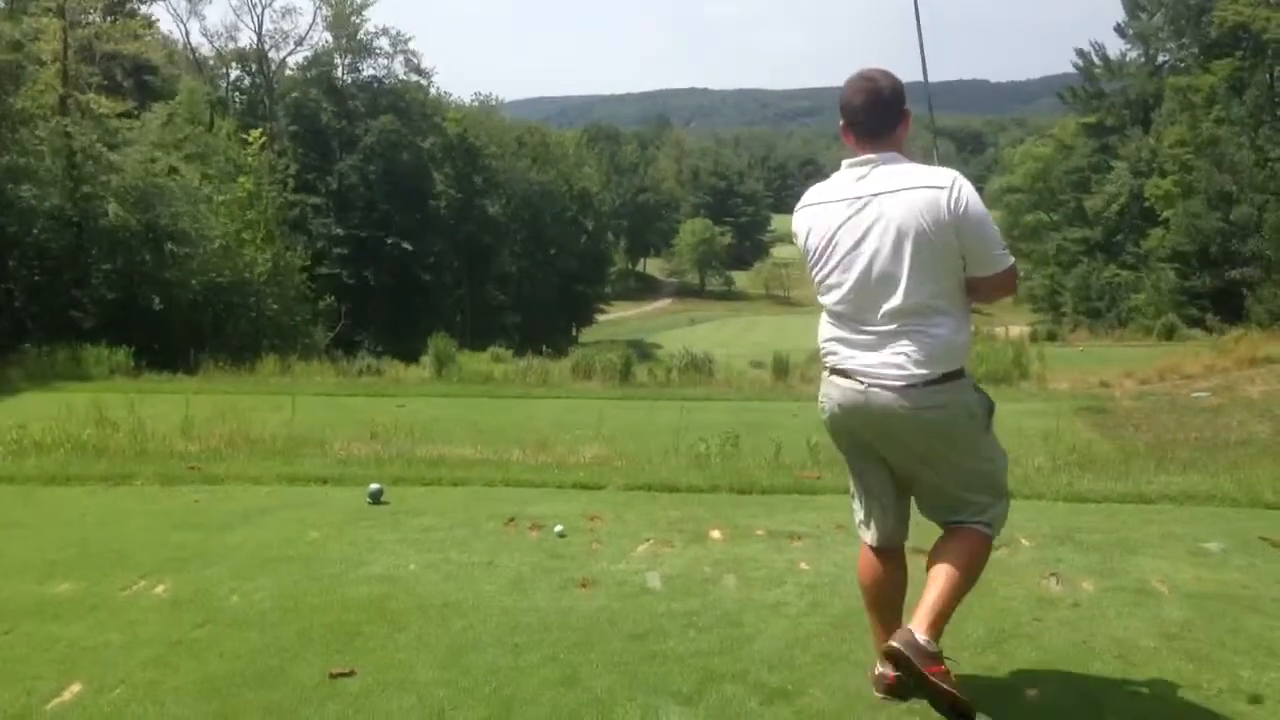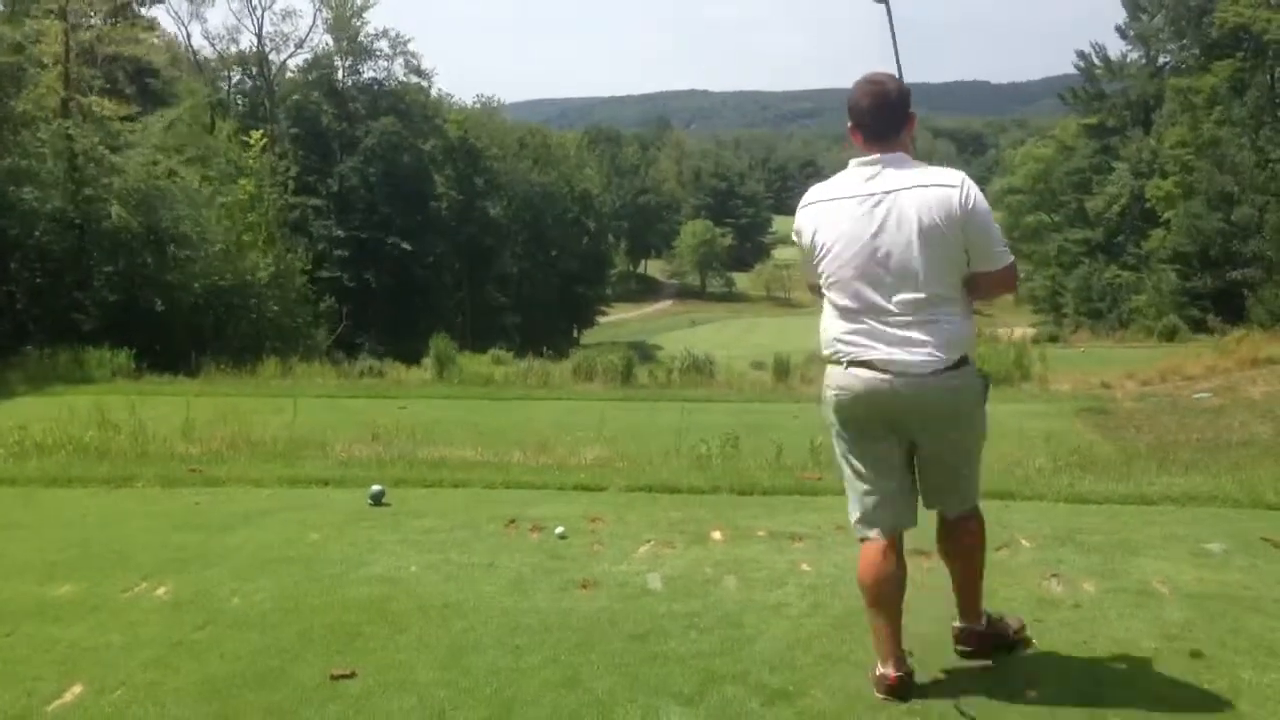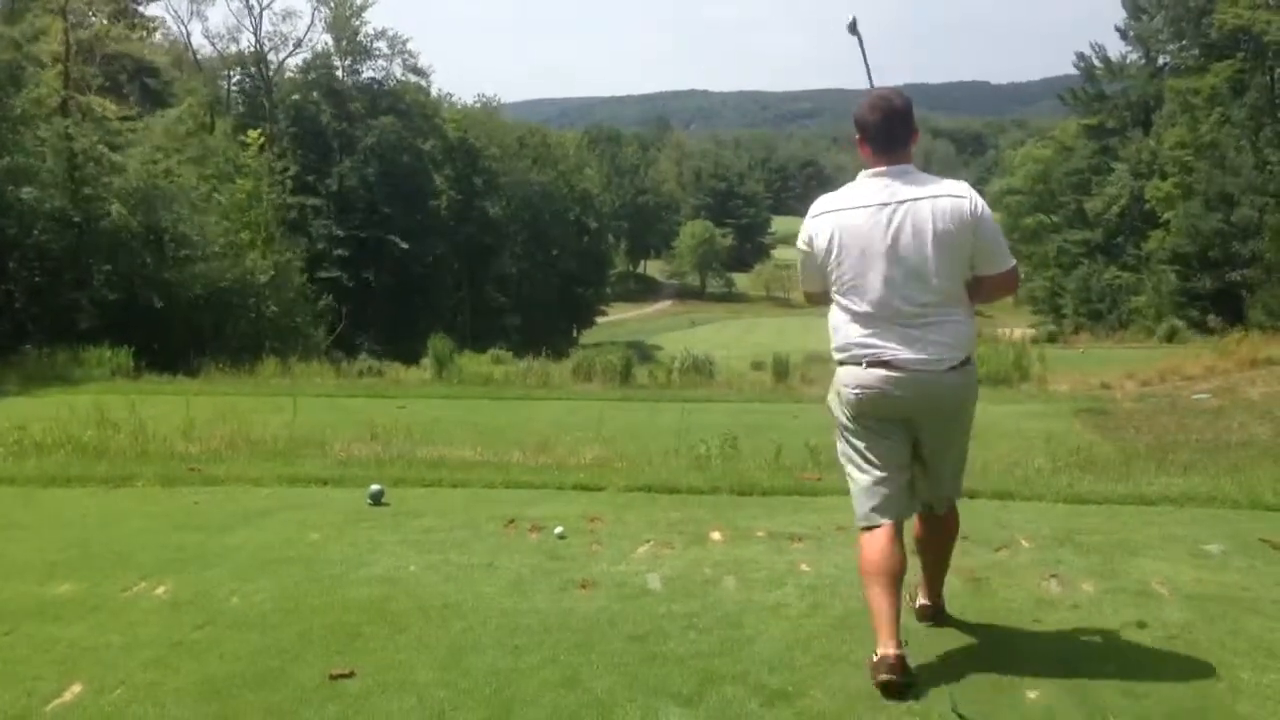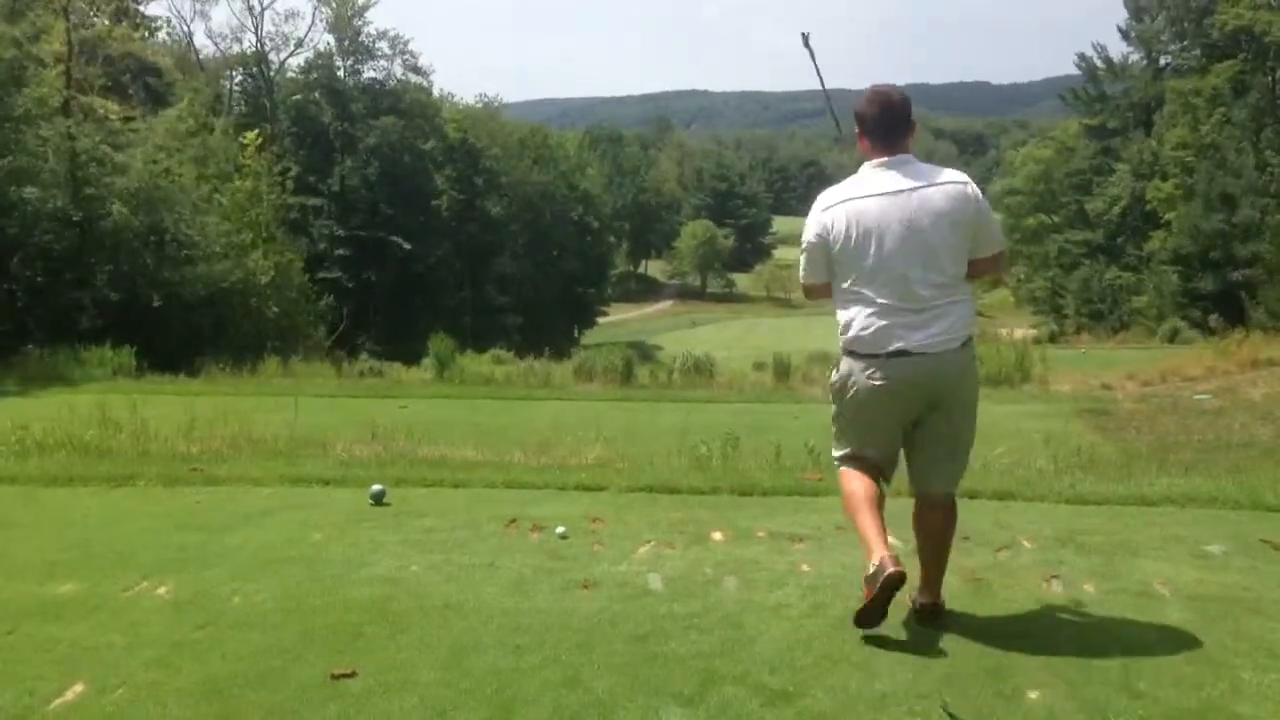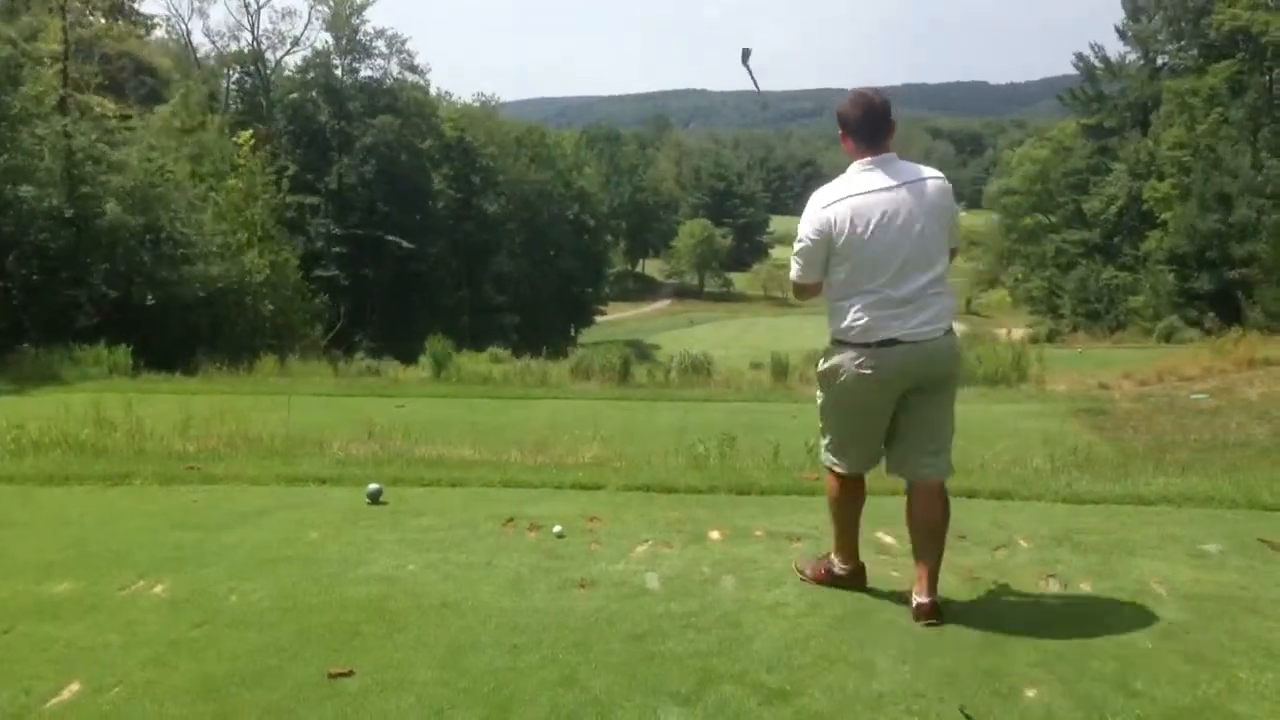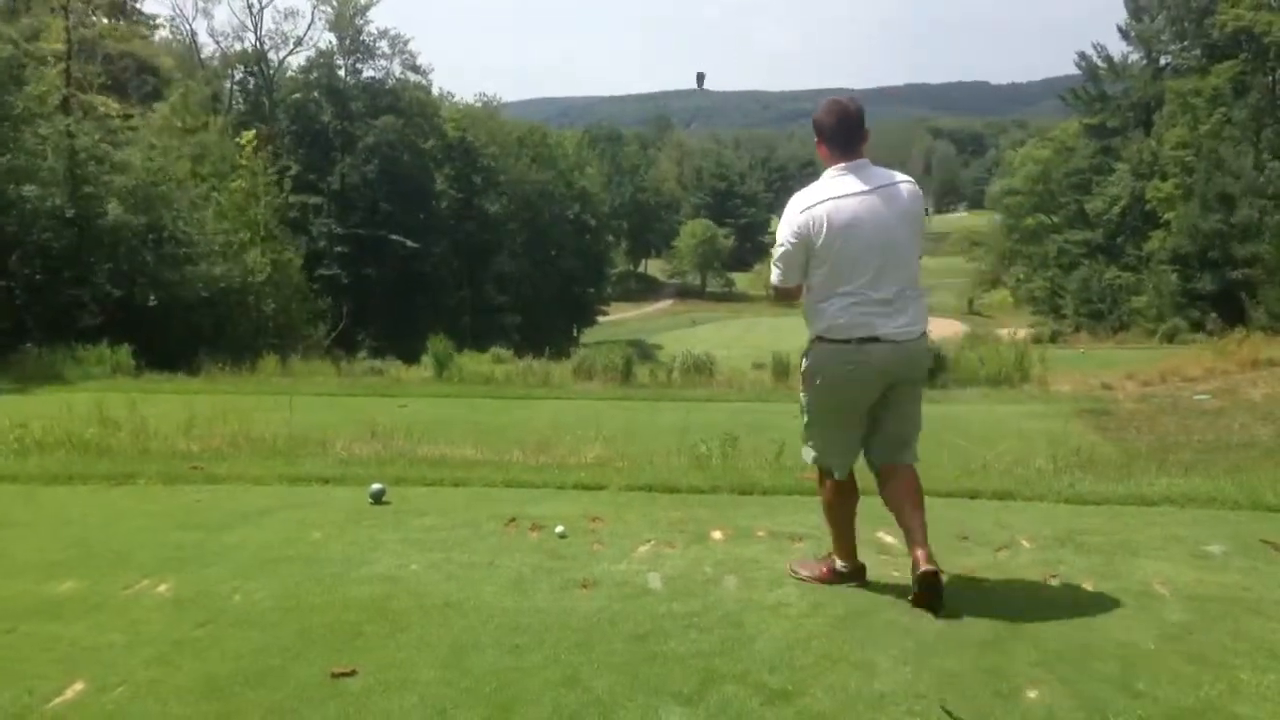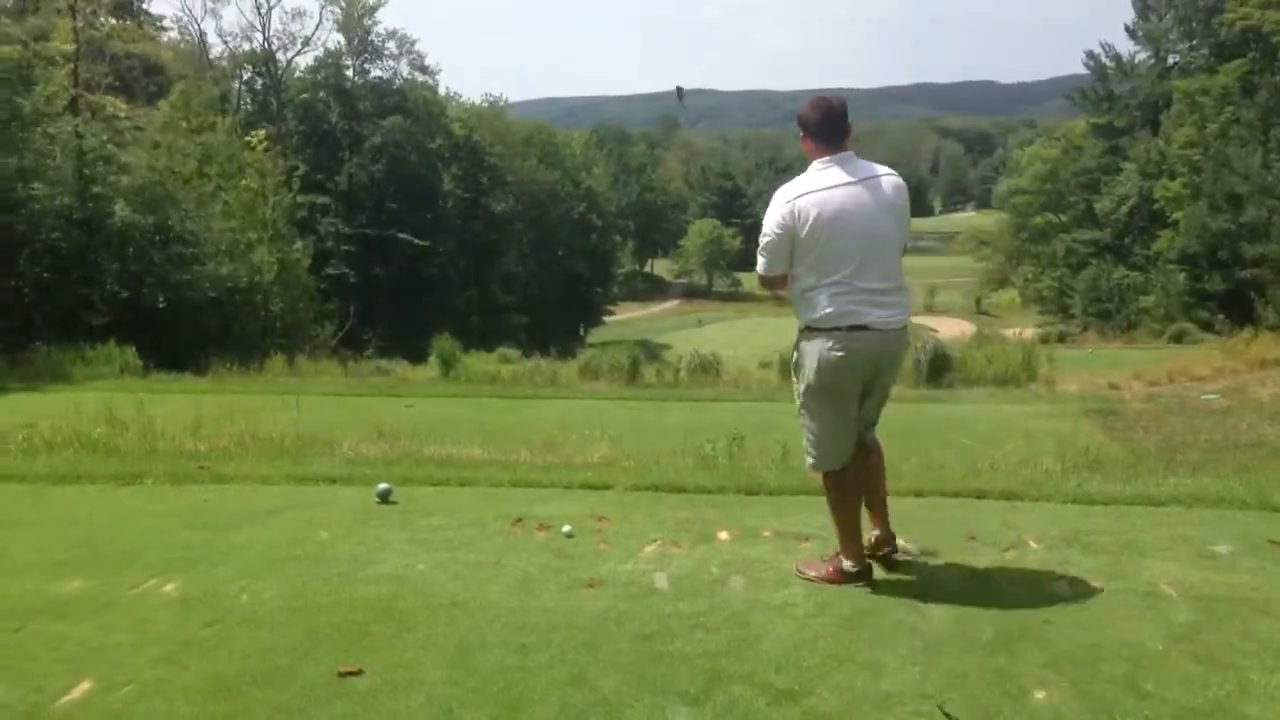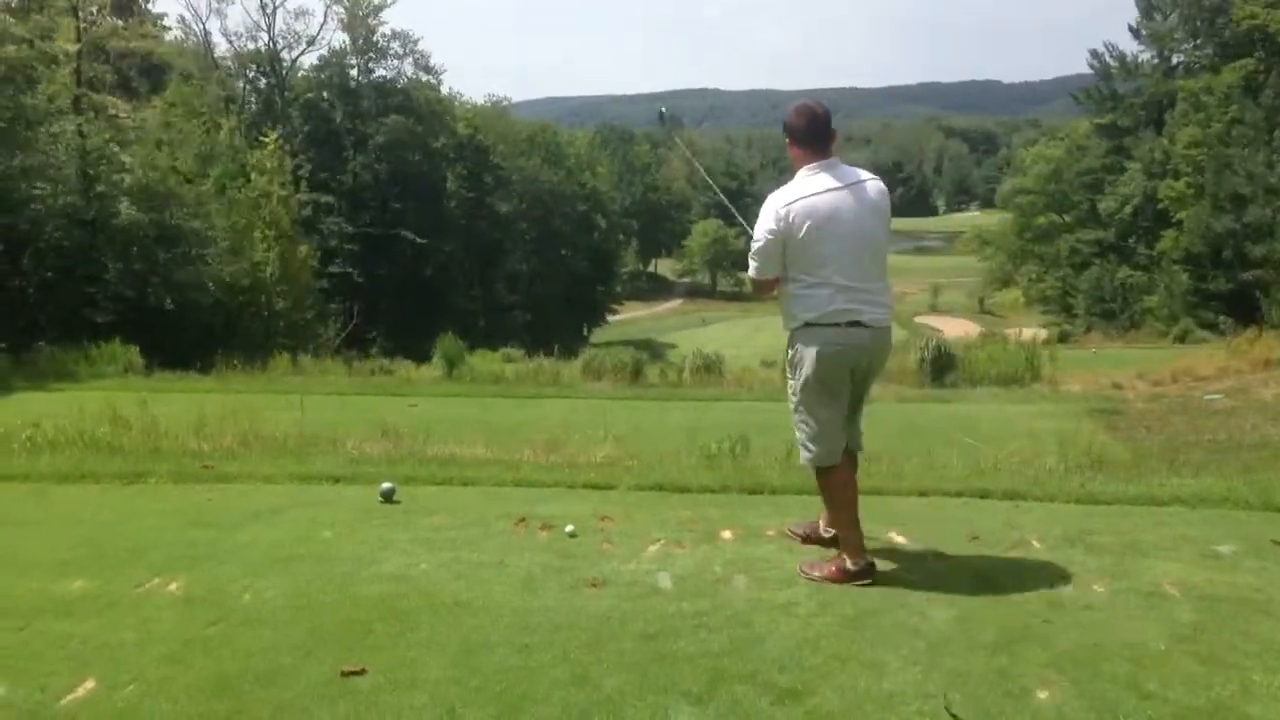
dt=0.2s
person 1, frame 1
left shoulder: (812, 206)
right shoulder: (946, 189)
right elbow: (1002, 282)
left hip: (846, 390)
right hip: (930, 392)
left knee: (880, 531)
right knee: (974, 517)
left ankle: (888, 664)
right ankle: (919, 637)
person 1, frame 2
left shoulder: (816, 204)
right shoulder: (954, 190)
right elbow: (1002, 278)
left hip: (854, 381)
right hip: (942, 380)
left knee: (878, 525)
right knee: (958, 505)
left ankle: (890, 662)
right ankle: (974, 623)
person 1, frame 3
left shoulder: (826, 213)
right shoulder: (960, 201)
left elbow: (814, 292)
right elbow: (1004, 281)
left hip: (866, 380)
right hip: (946, 377)
left knee: (879, 512)
right knee: (938, 498)
left ankle: (888, 646)
right ankle: (931, 598)
person 1, frame 4
left shoulder: (833, 205)
right shoulder: (960, 189)
left elbow: (813, 288)
right elbow: (993, 263)
left hip: (873, 364)
right hip: (949, 360)
left knee: (859, 464)
right knee: (937, 484)
left ankle: (882, 560)
right ankle: (928, 596)
person 1, frame 5
left shoulder: (828, 202)
right shoulder: (937, 186)
left elbow: (803, 286)
left hip: (864, 354)
right hip: (936, 348)
left knee: (845, 462)
right knee: (927, 471)
left ankle: (845, 564)
right ankle: (925, 592)
person 1, frame 6
left shoulder: (806, 206)
right shoulder: (908, 191)
left elbow: (784, 290)
left hip: (841, 351)
right hip: (908, 344)
left knee: (835, 462)
right knee: (895, 458)
left ankle: (845, 561)
right ankle: (922, 559)
person 1, frame 7
left shoulder: (792, 198)
right shoulder: (893, 184)
left elbow: (770, 279)
left hip: (830, 339)
right hip: (891, 332)
left knee: (834, 453)
right knee: (862, 436)
left ankle: (852, 559)
right ankle: (881, 531)
person 1, frame 8
left shoulder: (783, 203)
right shoulder: (875, 188)
left elbow: (761, 283)
left hip: (821, 336)
right hip: (875, 330)
left knee: (824, 449)
right knee: (842, 437)
left ankle: (855, 557)
right ankle: (833, 524)
